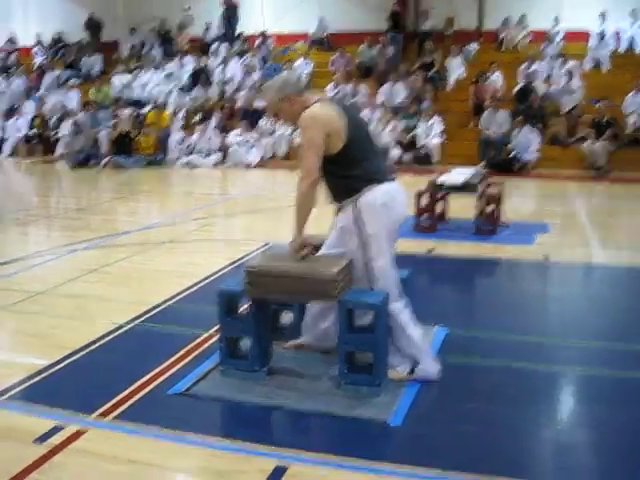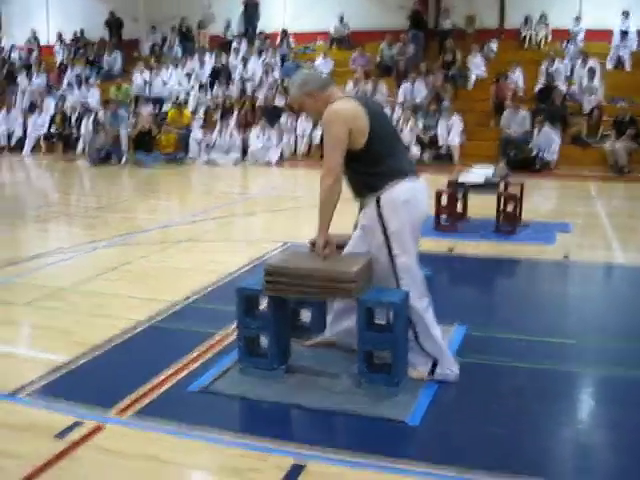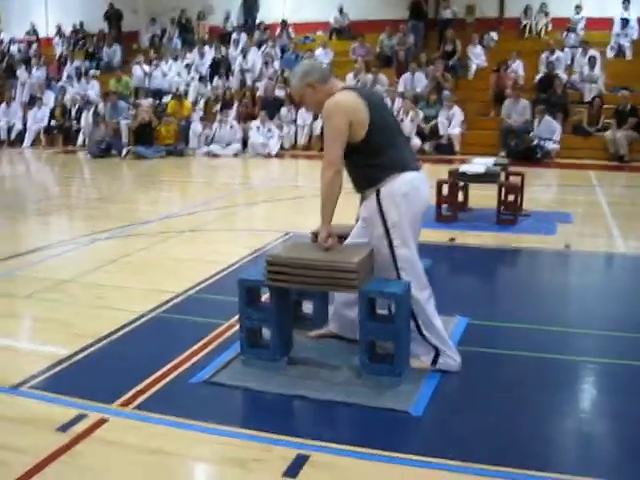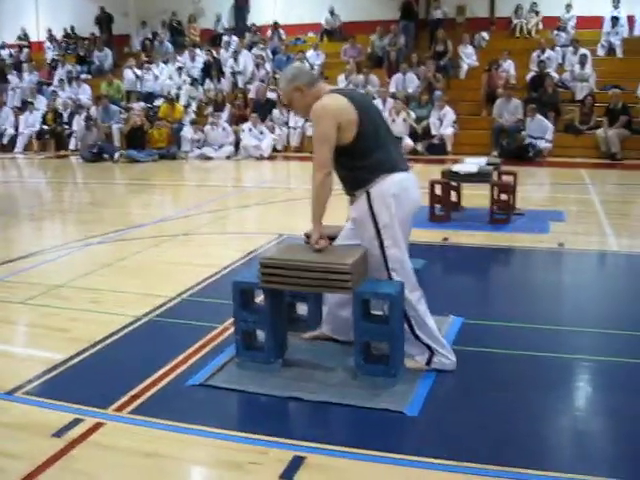
dt=0.1s
person 1, frame 1
left shoulder: (312, 117)
right shoulder: (331, 110)
left elbow: (309, 179)
left wrist: (299, 234)
right wrist: (340, 218)
left hip: (372, 203)
right hip: (368, 200)
left knee: (379, 287)
left ankle: (413, 362)
right ankle: (318, 335)
person 1, frame 2
left shoulder: (336, 112)
right shoulder: (357, 105)
left elbow: (332, 177)
left wrist: (323, 233)
right wrist: (362, 216)
left hip: (394, 200)
right hip: (397, 194)
left knee: (403, 285)
left ankle: (434, 363)
right ankle: (342, 332)
person 1, frame 3
left shoulder: (336, 105)
right shoulder: (358, 97)
left elbow: (332, 170)
left wrist: (325, 225)
right wrist: (364, 207)
left hip: (394, 191)
right hip: (398, 186)
left knee: (404, 277)
left ankle: (437, 353)
right ankle: (345, 324)
person 1, frame 4
left shoulder: (324, 107)
right shoulder: (347, 98)
left elbow: (322, 171)
left wrist: (317, 227)
right wrist: (355, 207)
left hip: (385, 193)
right hip: (388, 187)
left knee: (394, 276)
left ankle: (430, 352)
right ankle: (338, 326)
